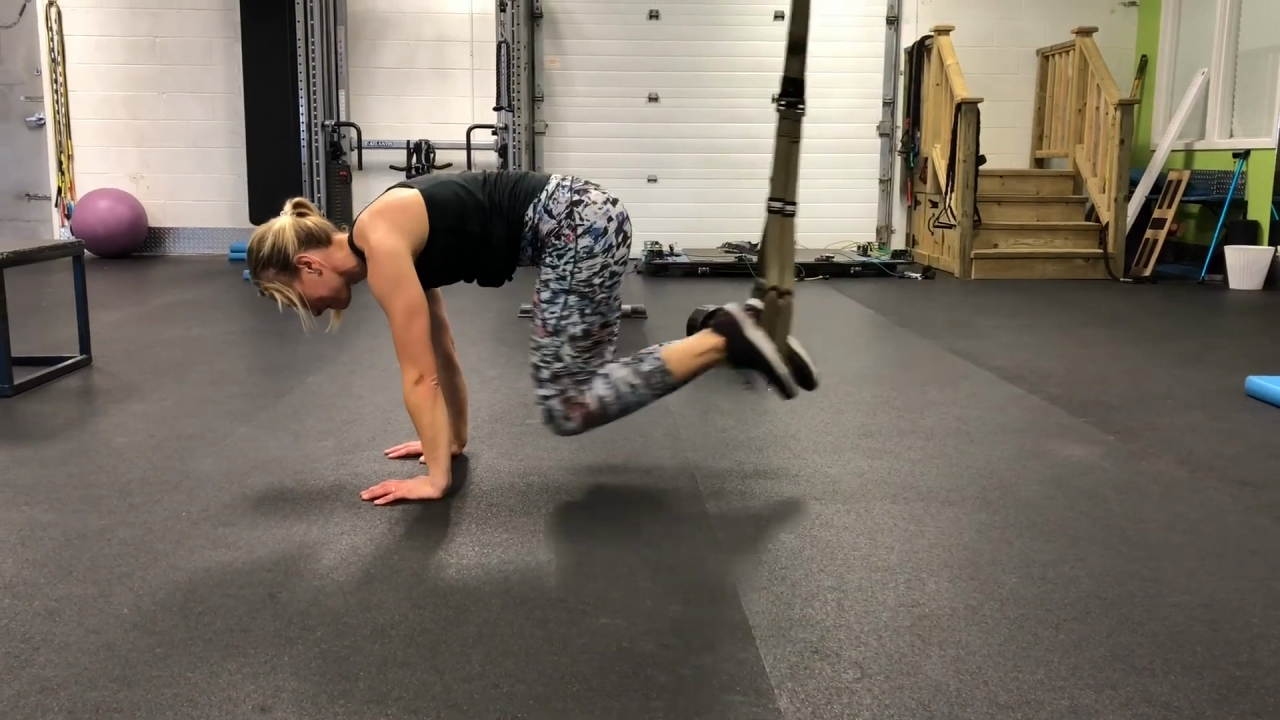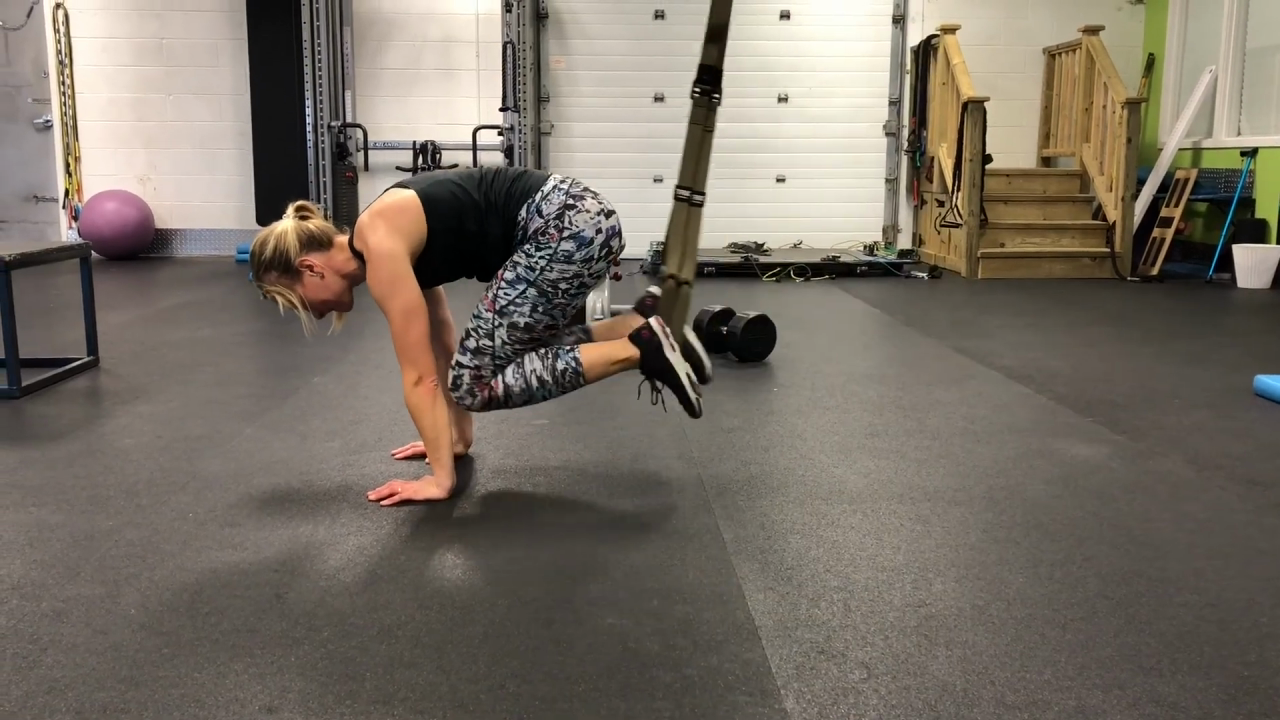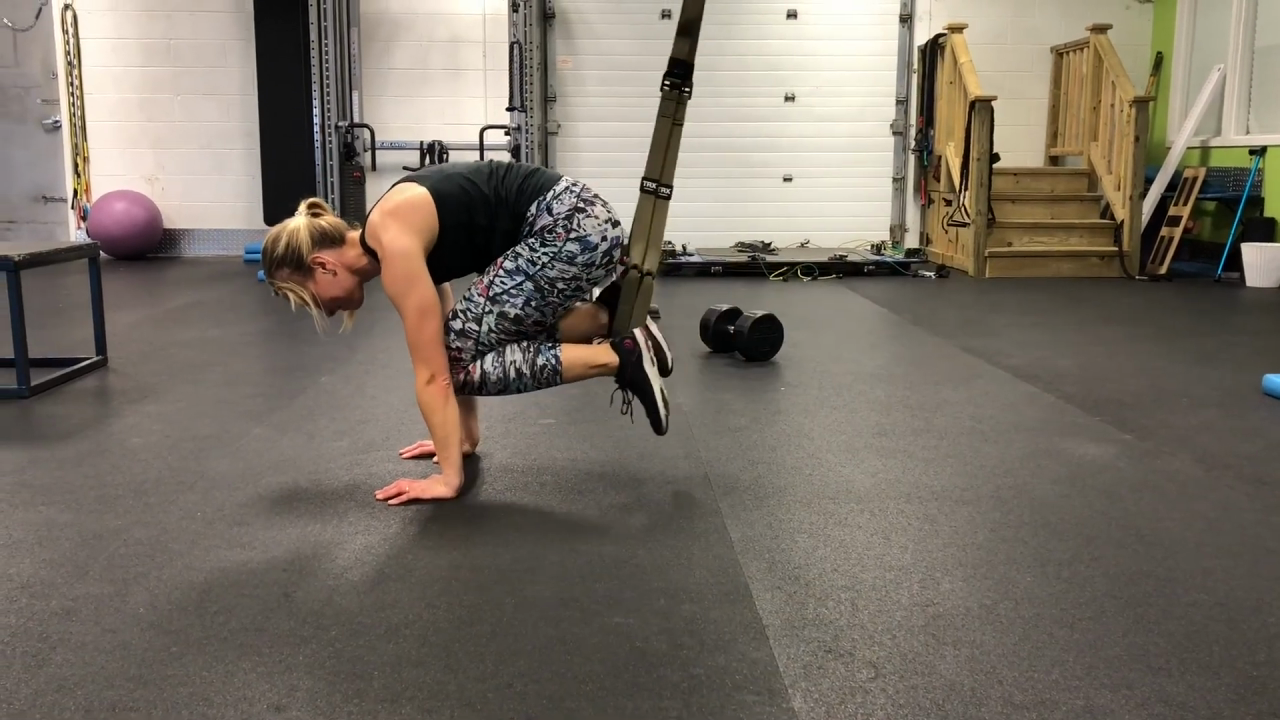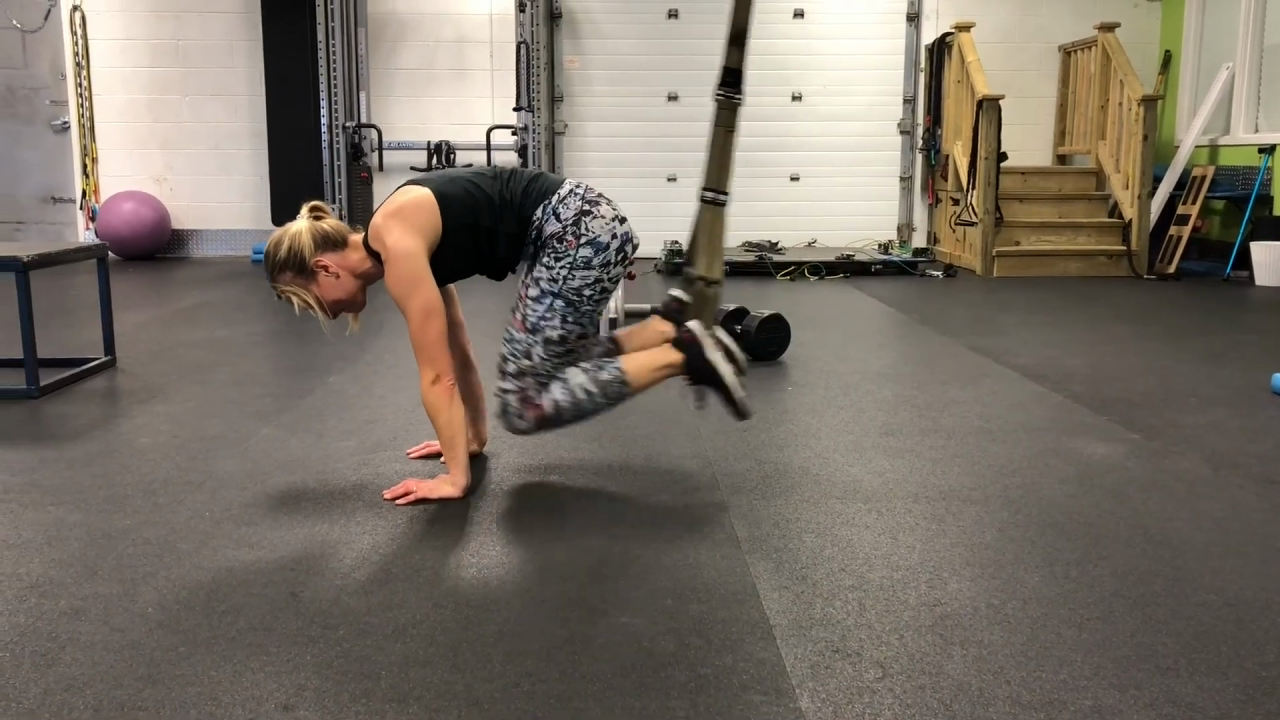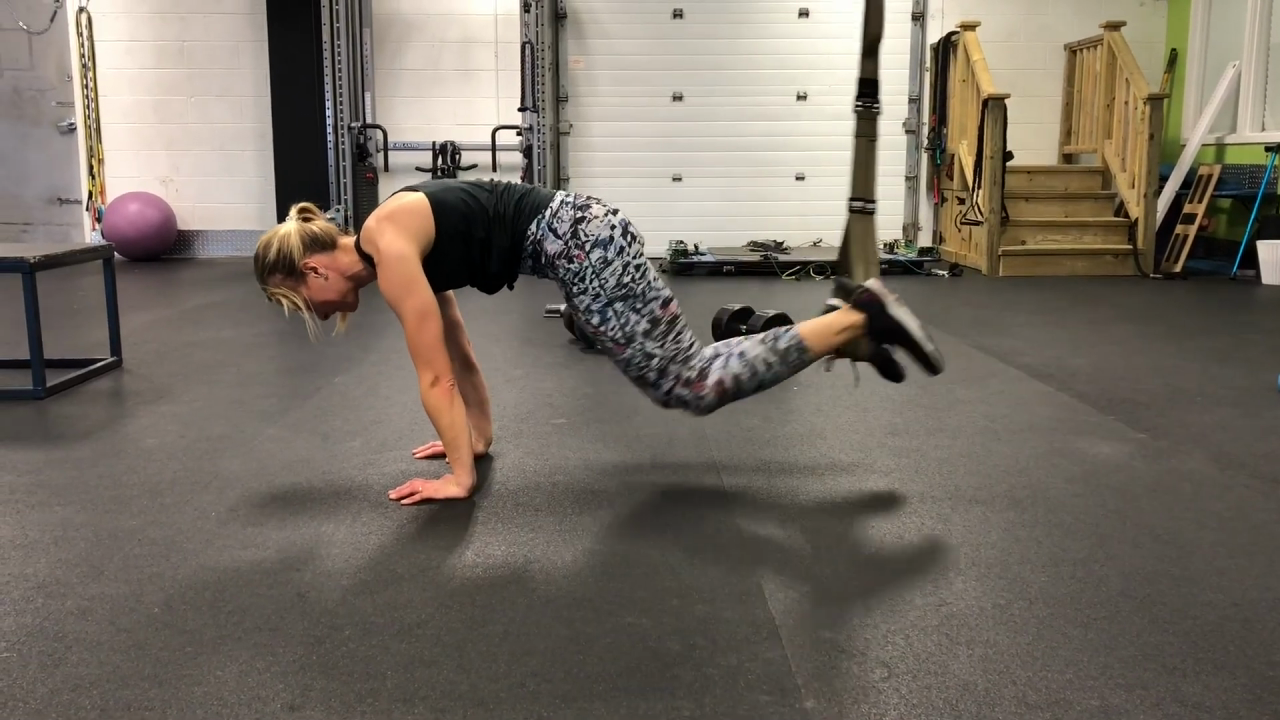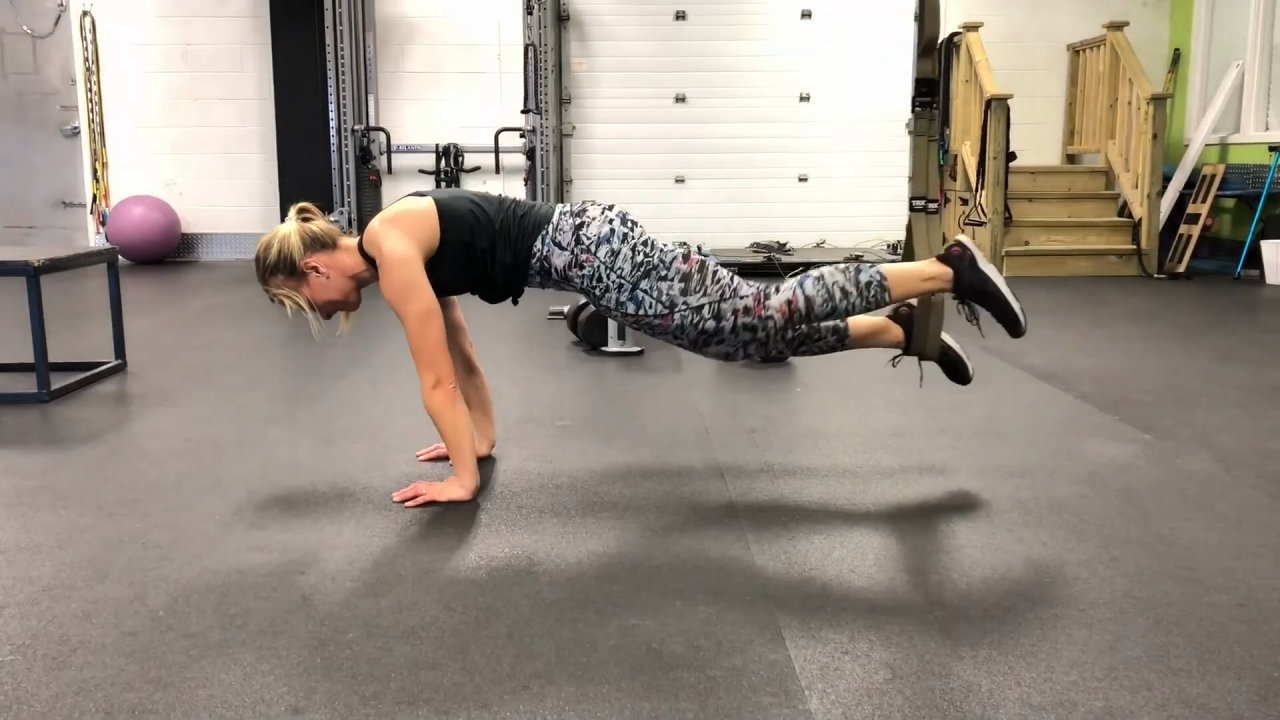
dt=0.4s
person 1, frame 1
left shoulder: (380, 246)
right shoulder: (399, 243)
left elbow: (420, 375)
right elbow: (442, 354)
left wrist: (436, 477)
right wrist: (453, 438)
left hip: (576, 223)
right hip: (583, 221)
left knee: (567, 408)
right knee: (582, 387)
left ankle: (721, 341)
right ankle: (731, 333)
person 1, frame 2
left shoulder: (378, 248)
right shoulder: (396, 239)
left elbow: (420, 376)
right elbow: (443, 350)
left wrist: (441, 479)
right wrist: (456, 437)
left hip: (567, 226)
right hip: (579, 220)
left knee: (476, 381)
right knee: (503, 362)
left ankle: (637, 350)
right ankle: (641, 325)
person 1, frame 3
left shoulder: (393, 243)
right shoulder: (396, 234)
left elbow: (434, 372)
right elbow: (447, 341)
left wrist: (449, 476)
right wrist: (465, 436)
left hip: (571, 229)
right hip: (578, 224)
left knee: (456, 360)
right knee: (479, 345)
left ankle: (616, 357)
right ankle: (608, 317)
person 1, frame 4
left shoulder: (396, 244)
right shoulder: (403, 244)
left elbow: (435, 373)
right elbow: (453, 352)
left wrist: (455, 476)
right wrist: (472, 437)
left hip: (581, 230)
right hip: (581, 226)
left knee: (529, 406)
right knee: (547, 373)
left ankle: (681, 355)
right ankle: (669, 327)
person 1, frame 5
left shoulder: (388, 247)
right shoulder: (405, 250)
left elbow: (435, 377)
right elbow: (458, 355)
left wrist: (460, 476)
right wrist: (478, 437)
left hip: (578, 240)
right hip: (576, 239)
left knee: (692, 382)
right knee: (683, 371)
left ankle: (860, 316)
right ankle: (841, 332)
person 1, frame 6
left shoulder: (390, 249)
right shoulder: (409, 252)
left elbow: (437, 378)
right elbow: (461, 355)
left wrist: (463, 478)
right wrist: (481, 439)
left hip: (589, 250)
right hip: (585, 246)
left knee: (763, 311)
right knee: (753, 327)
left ankle: (948, 271)
right ankle: (903, 332)
